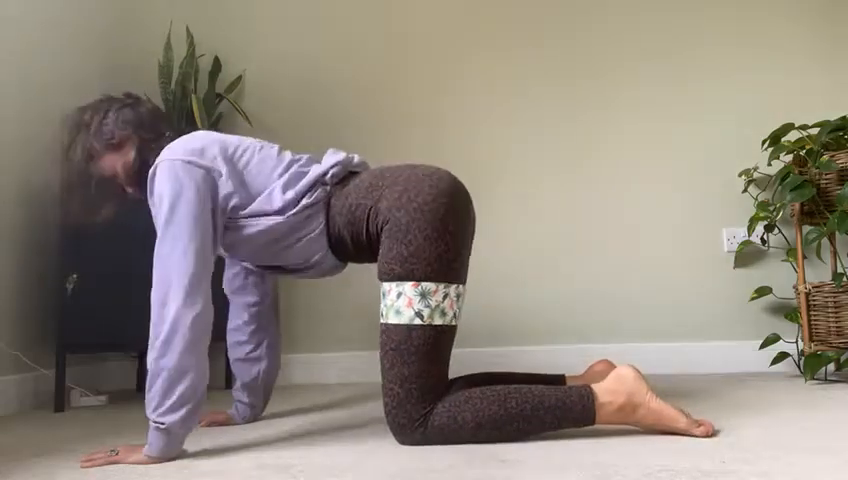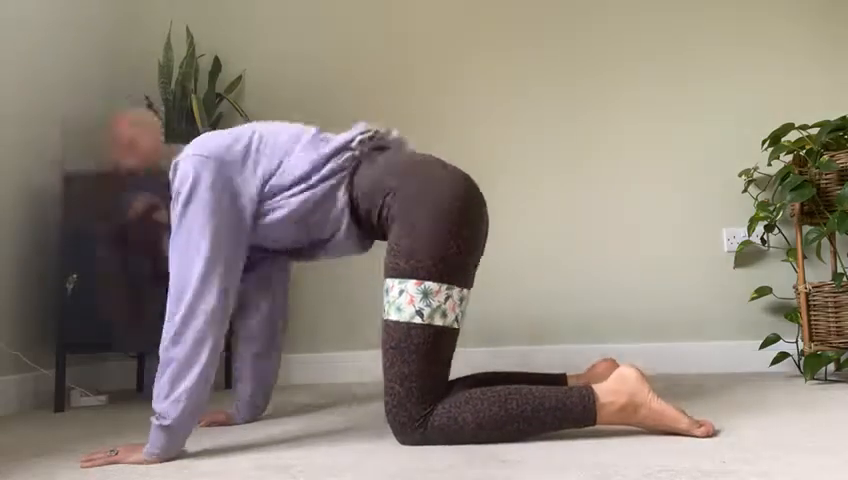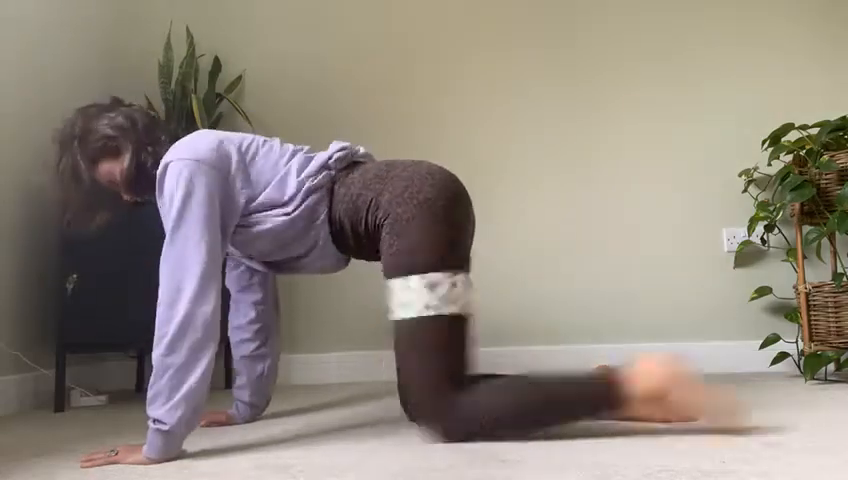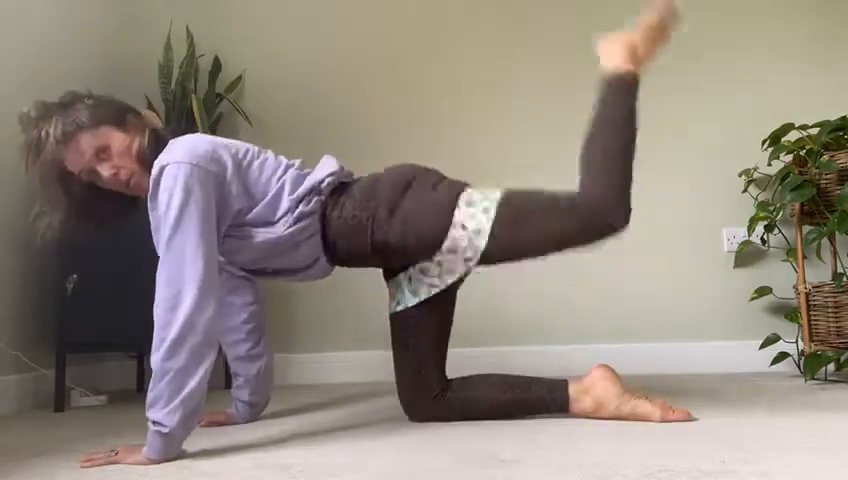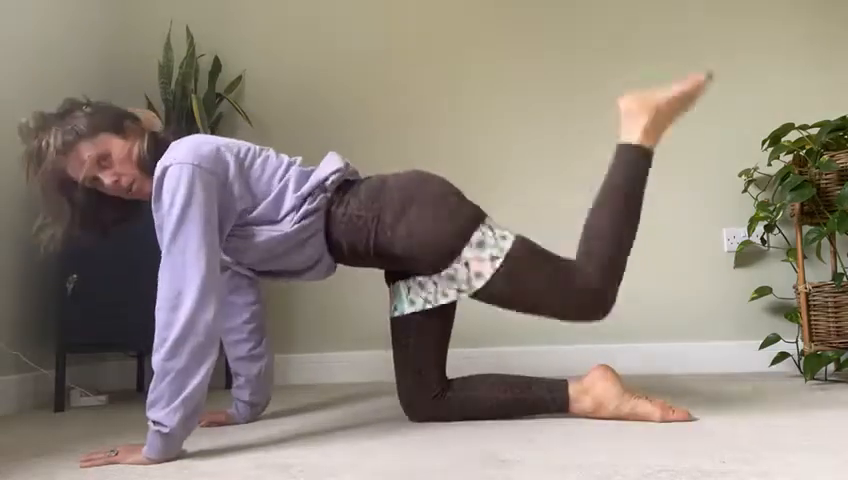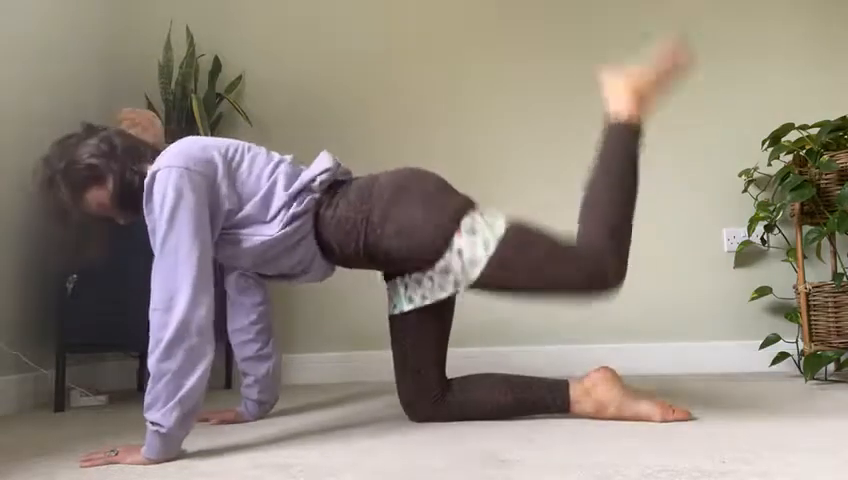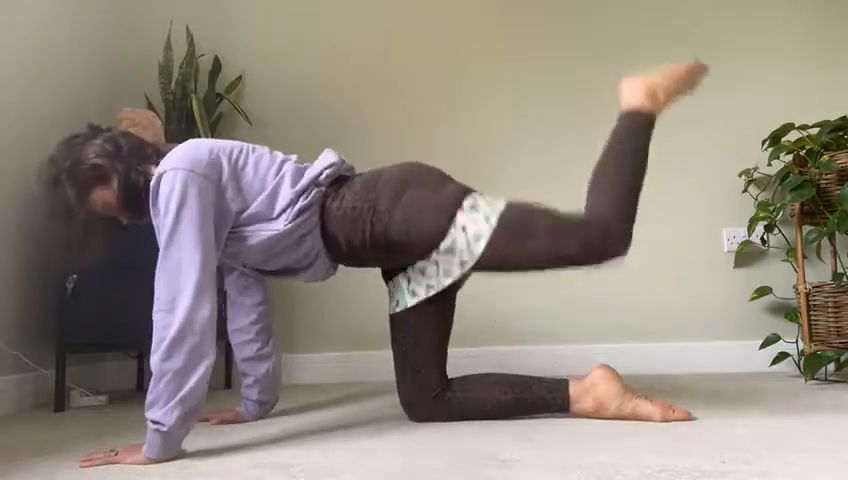
dt=0.2s
person 1, frame 1
left shoulder: (179, 168)
right shoulder: (215, 174)
left elbow: (181, 307)
right elbow: (248, 291)
left wrist: (161, 441)
right wrist: (245, 405)
left hip: (412, 210)
right hip: (421, 210)
left knee: (414, 421)
right knee: (422, 390)
left ankle: (611, 400)
right ankle: (586, 379)
person 1, frame 2
left shoulder: (196, 164)
right shoulder: (230, 166)
left elbow: (196, 302)
right elbow: (259, 282)
left wrist: (163, 438)
right wrist: (247, 403)
left hip: (427, 199)
right hip: (431, 200)
left knee: (415, 418)
right knee: (425, 391)
left ankle: (611, 398)
right ankle: (587, 380)
person 1, frame 3
left shoulder: (187, 162)
right shoulder: (209, 169)
left elbow: (187, 306)
right elbow: (249, 287)
left wrist: (161, 440)
right wrist: (248, 402)
left hip: (409, 203)
right hip: (409, 211)
left knee: (436, 410)
right knee: (437, 401)
left ankle: (628, 384)
right ankle: (598, 385)
person 1, frame 4
left shoulder: (185, 165)
right shoulder: (167, 201)
left elbow: (187, 305)
right elbow: (231, 297)
left wrist: (159, 439)
right wrist: (246, 403)
left hip: (406, 210)
right hip: (402, 244)
left knee: (598, 210)
right knee: (424, 400)
left ankle: (618, 66)
right ankle: (586, 394)
person 1, frame 5
left shoulder: (183, 167)
right shoulder: (182, 181)
left elbow: (188, 310)
right elbow: (231, 289)
left wrist: (160, 438)
right wrist: (244, 403)
left hip: (409, 216)
right hip: (399, 245)
left knee: (590, 292)
right knee: (424, 402)
left ankle: (638, 130)
right ankle: (585, 393)
person 1, frame 6
left shoulder: (179, 171)
right shoulder: (202, 191)
left elbow: (184, 308)
right elbow: (244, 290)
left wrist: (159, 439)
right wrist: (254, 400)
left hip: (412, 218)
right hip: (401, 243)
left knee: (597, 270)
right knee: (425, 402)
left ankle: (622, 109)
right ankle: (588, 394)
person 1, frame 7
left shoulder: (181, 172)
right shoulder: (208, 186)
left elbow: (185, 309)
right elbow: (243, 291)
left wrist: (158, 441)
right wrist: (255, 401)
left hip: (406, 210)
right hip: (390, 228)
left knee: (602, 237)
right knee: (426, 401)
left ankle: (639, 103)
right ankle: (586, 394)
